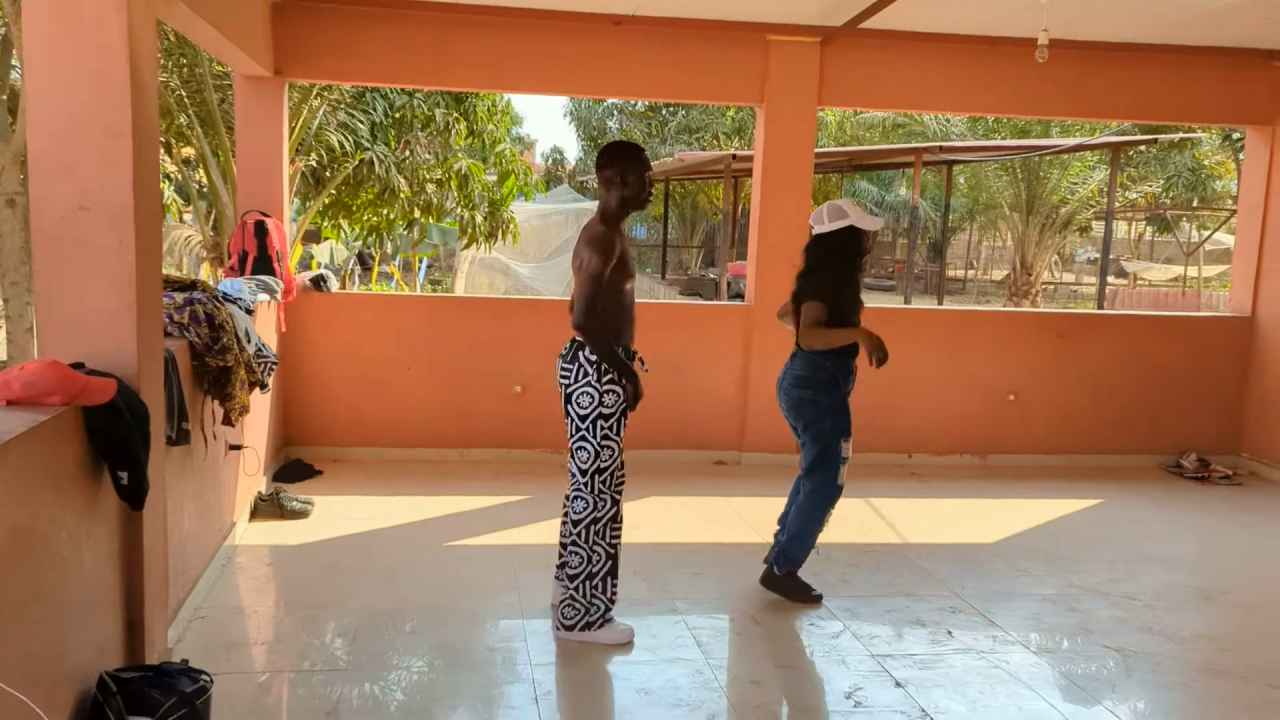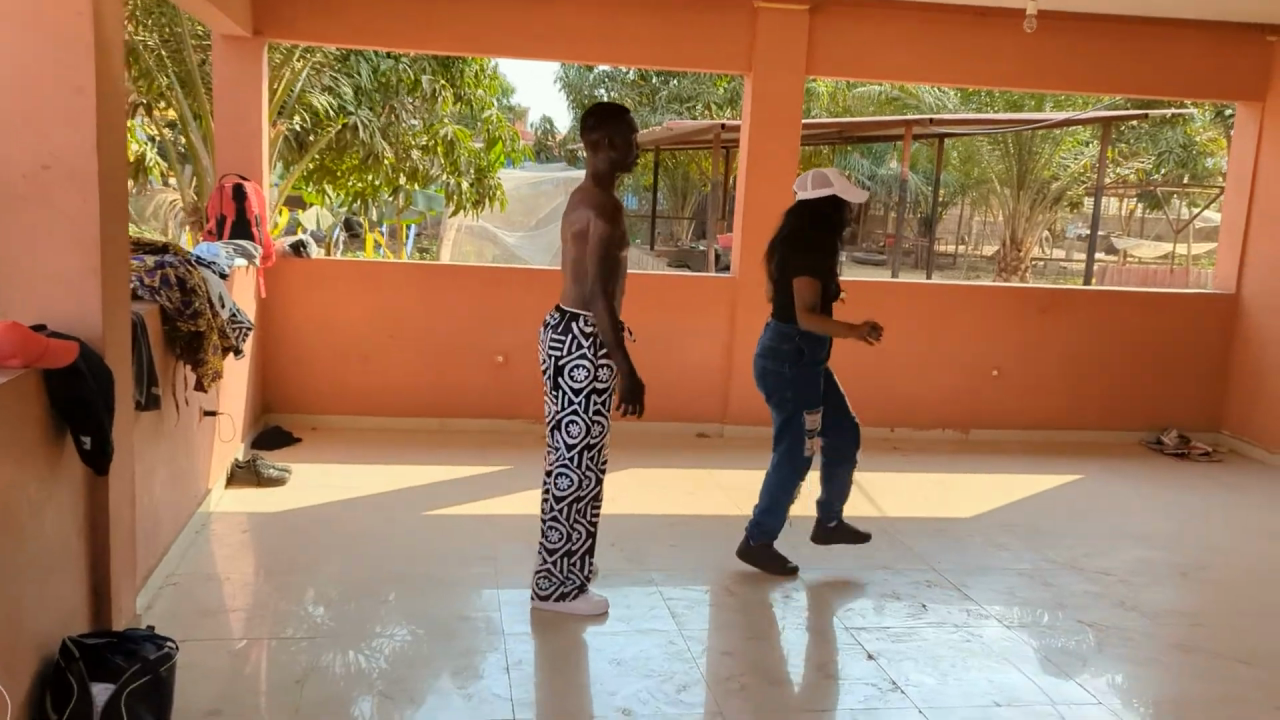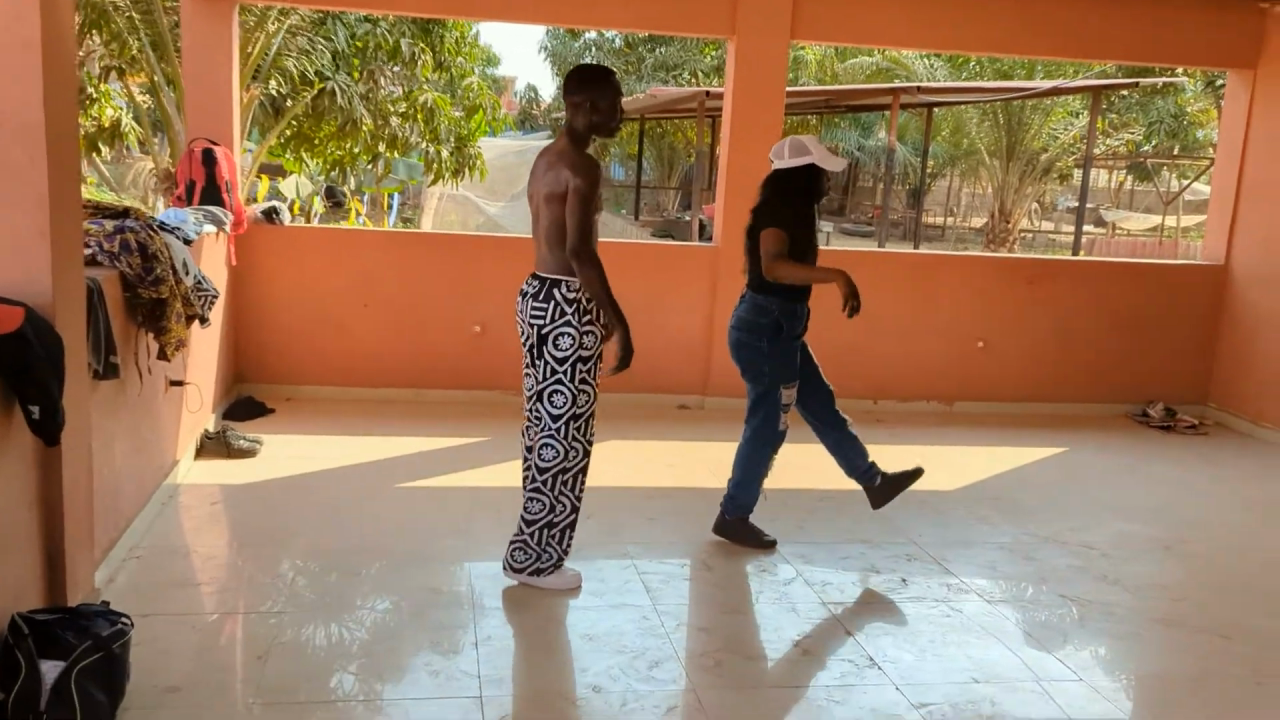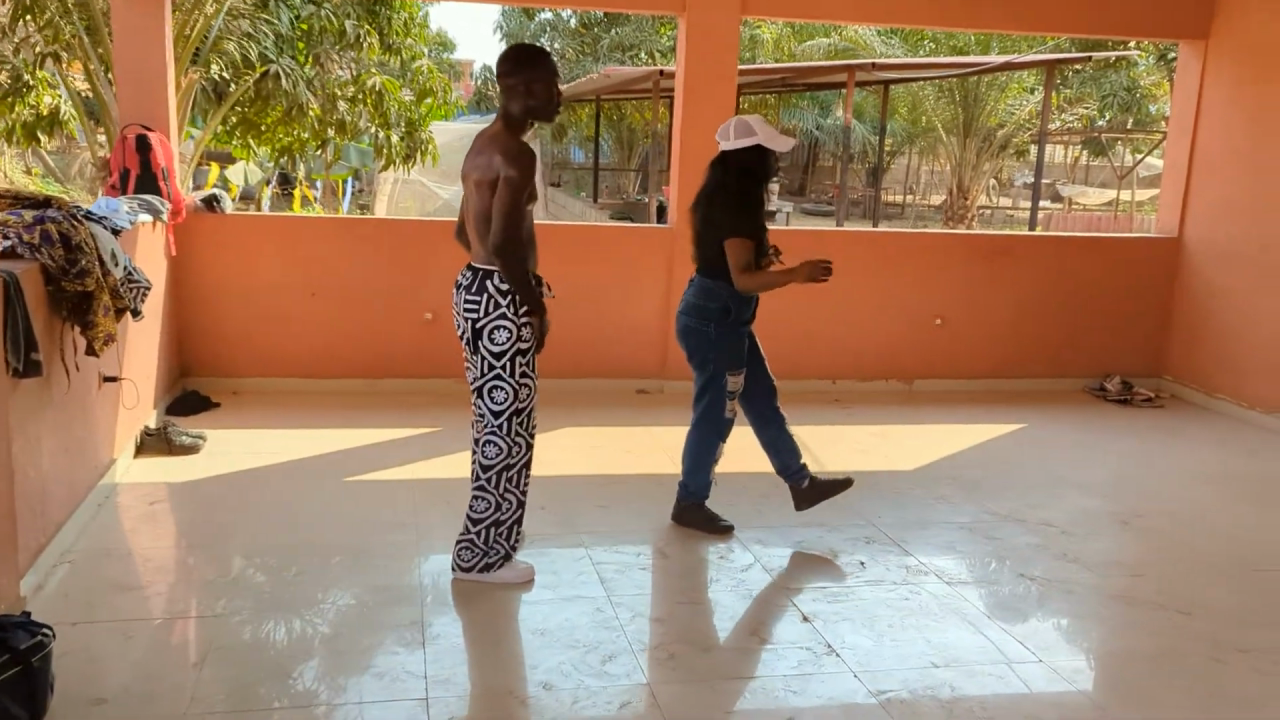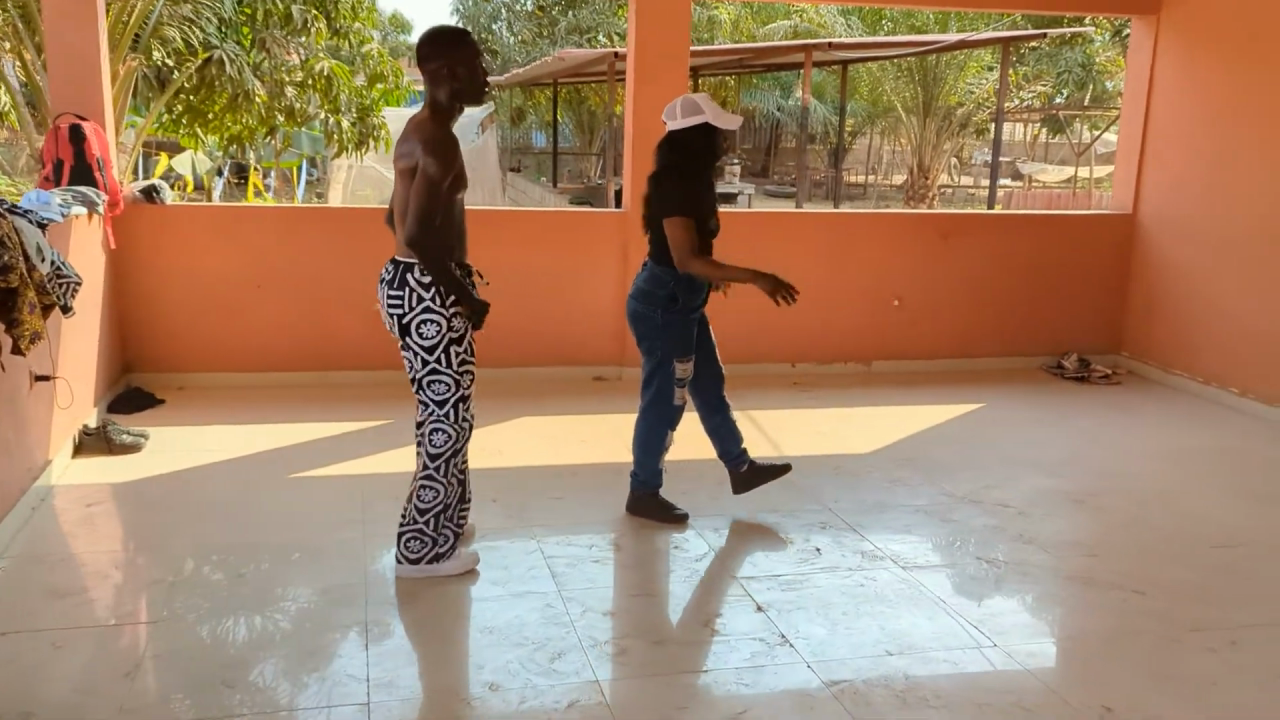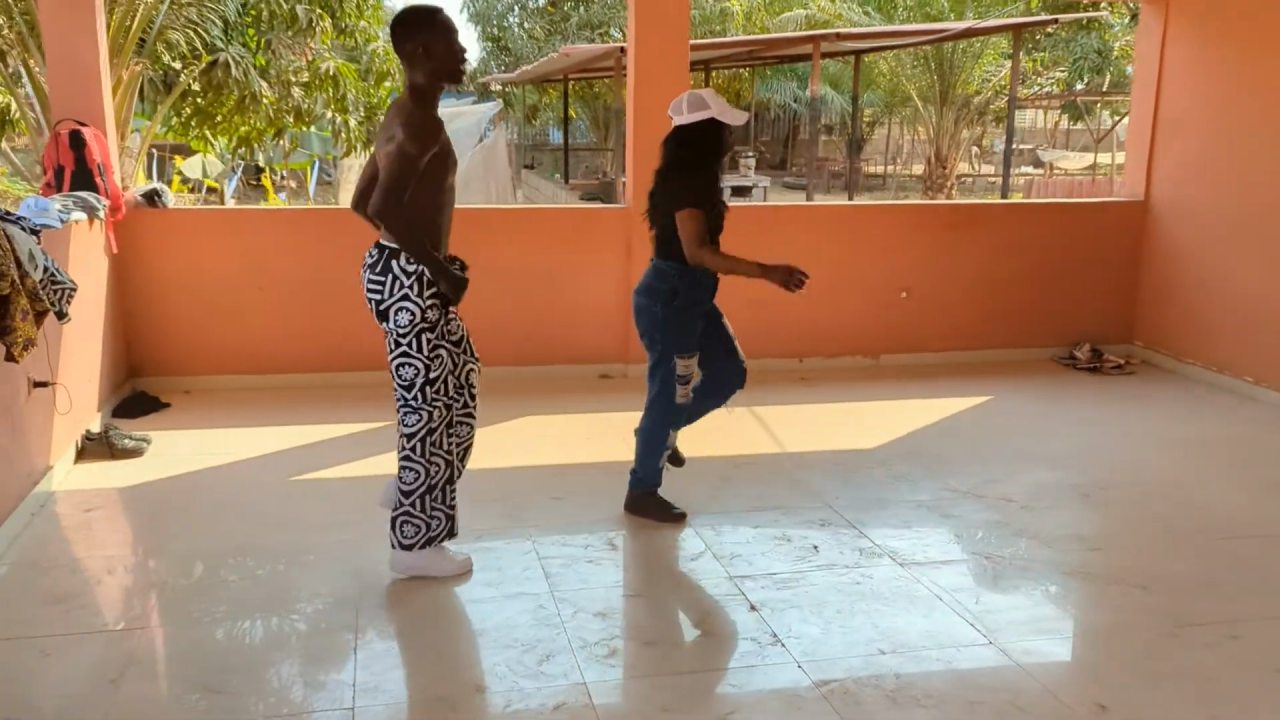
dt=0.3s
person 1, frame 1
left shoulder: (611, 234)
right shoulder: (601, 239)
right elbow: (581, 319)
left wrist: (621, 370)
right wrist: (624, 373)
left hip: (599, 366)
right hip: (595, 369)
left knee: (589, 482)
right knee: (597, 489)
left ankle: (572, 582)
right ankle: (582, 614)
person 1, frame 2
left shoulder: (585, 197)
right shoulder: (605, 206)
right elbow: (599, 293)
right wrist: (626, 369)
left hip: (568, 331)
right hip: (584, 340)
left knee: (565, 453)
right knee: (580, 463)
left ankle: (555, 558)
right ankle: (558, 585)
person 1, frame 3
left shoulder: (547, 158)
right shoulder: (582, 166)
right elbow: (579, 249)
right wrist: (618, 317)
left hip: (539, 294)
right hip: (567, 304)
left knee: (545, 425)
right knee: (565, 434)
left ankle: (536, 541)
right ankle: (534, 558)
person 1, frame 4
left shoulder: (483, 144)
right shoulder: (515, 154)
right elbow: (503, 242)
right wrist: (537, 305)
left hip: (477, 287)
right hip: (503, 297)
left knee: (494, 421)
right knee: (507, 429)
left ankle: (487, 537)
right ankle: (481, 556)
person 1, frame 5
left shoulder: (420, 131)
right shoulder: (437, 141)
right elbow: (417, 235)
left wrist: (457, 282)
right wrist: (467, 296)
left hip: (414, 286)
right hip: (425, 292)
left knee: (442, 411)
right knee: (450, 418)
left ankle: (437, 522)
right ankle: (423, 549)
person 1, frame 6
left shoulder: (408, 117)
right shoulder: (418, 123)
left elbow: (361, 202)
right elbow: (384, 208)
right wrist: (441, 268)
left hip: (412, 274)
right hip: (409, 279)
left knee: (461, 384)
right knee: (427, 407)
left ankle: (416, 493)
right ankle: (415, 543)
person 2, frame 1
left shoulder: (821, 275)
right shoulder: (829, 279)
left elbow: (785, 313)
right elbow: (809, 337)
right wrist: (859, 334)
left hip: (806, 383)
right hip: (818, 388)
left knee: (816, 473)
right knee: (825, 482)
left ankle: (783, 547)
right ankle: (781, 569)
person 2, frame 2
left shoulder: (802, 245)
right shoulder: (807, 250)
left elbow: (781, 293)
right elbow: (807, 316)
left wrist: (828, 291)
right wrist: (851, 330)
left hip: (801, 357)
right hip: (790, 358)
left knee: (844, 435)
right knee: (795, 453)
left ankle: (829, 520)
right ankle: (757, 542)
person 2, frame 3
left shoulder: (787, 214)
right shoulder: (778, 214)
right elbow: (771, 267)
left wrist: (814, 273)
right wrist: (835, 275)
left hip: (780, 330)
right hip: (764, 332)
left knee: (822, 407)
right knee: (768, 426)
left ankle: (873, 481)
right ankle: (733, 518)
person 2, frame 4
left shoulder: (731, 199)
right shoulder: (733, 205)
right elbow: (743, 278)
left wrist: (766, 258)
right wrist: (798, 272)
left hip: (725, 316)
right hip: (712, 318)
left knee: (762, 399)
right knee: (716, 412)
left ankle: (801, 483)
right ankle: (689, 504)
person 2, frame 5
left shoulder: (690, 182)
right shoulder: (673, 185)
right elbow: (685, 261)
left wrist: (734, 272)
right wrist: (753, 276)
left hip: (681, 302)
right hip: (664, 303)
left knee: (708, 385)
right knee: (665, 399)
left ankle: (741, 467)
right ankle: (643, 494)
person 2, frame 6
left shoulder: (695, 178)
right shoulder: (682, 181)
right elbow: (698, 251)
right wrist: (765, 271)
left hip: (691, 296)
right hip: (669, 298)
left knee: (730, 370)
right knee: (670, 393)
left ankle: (661, 436)
right ankle: (642, 492)
